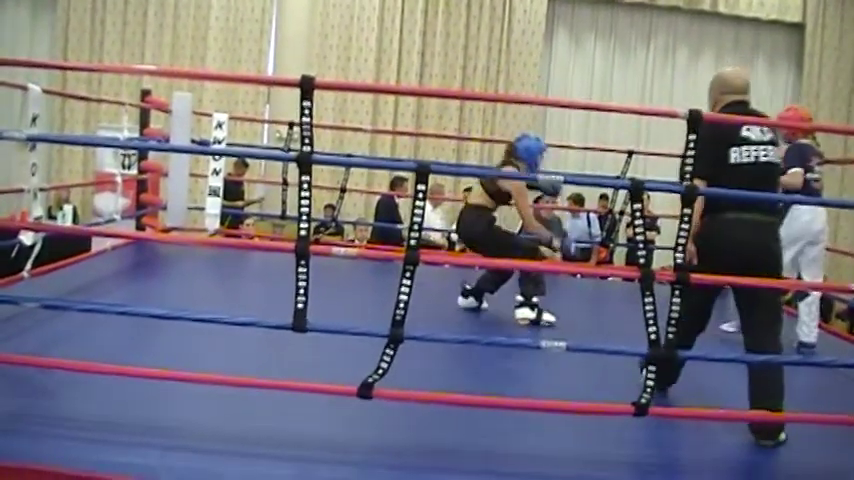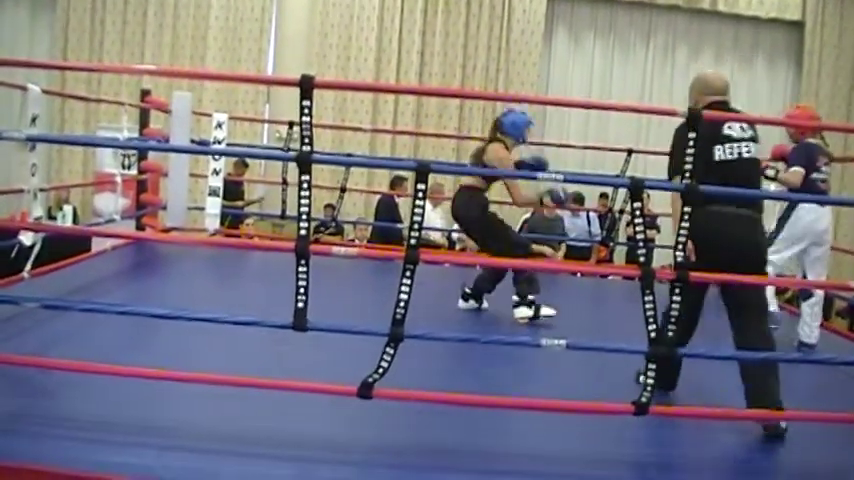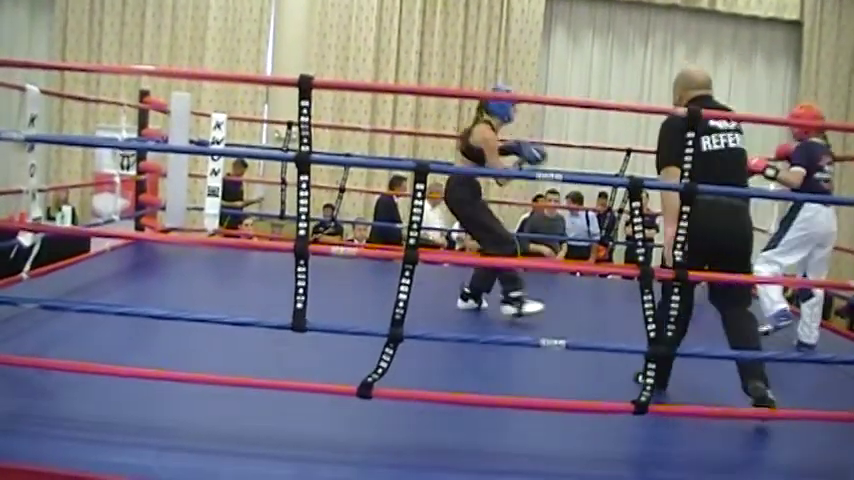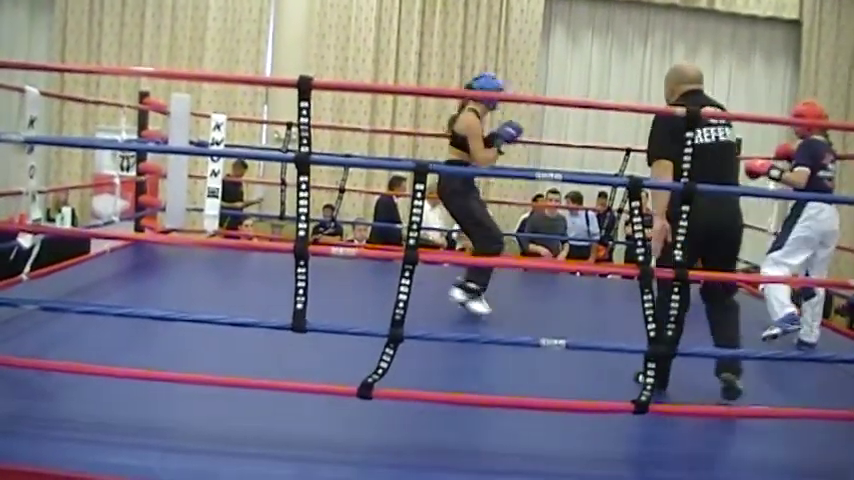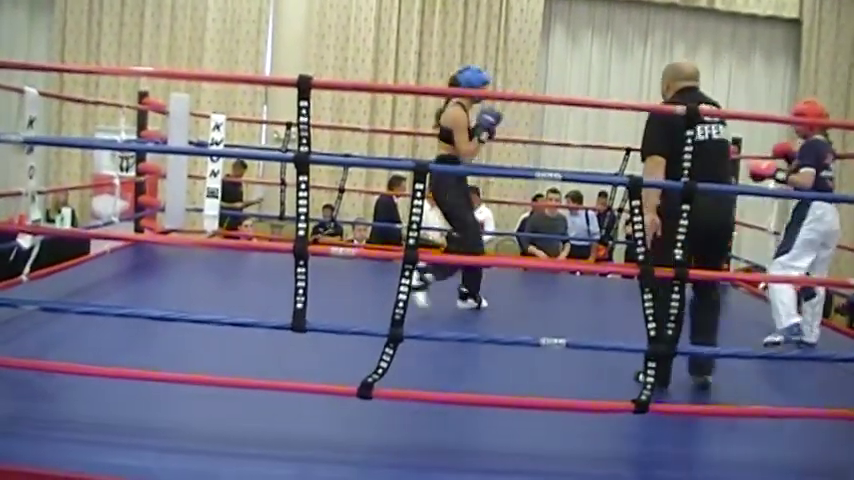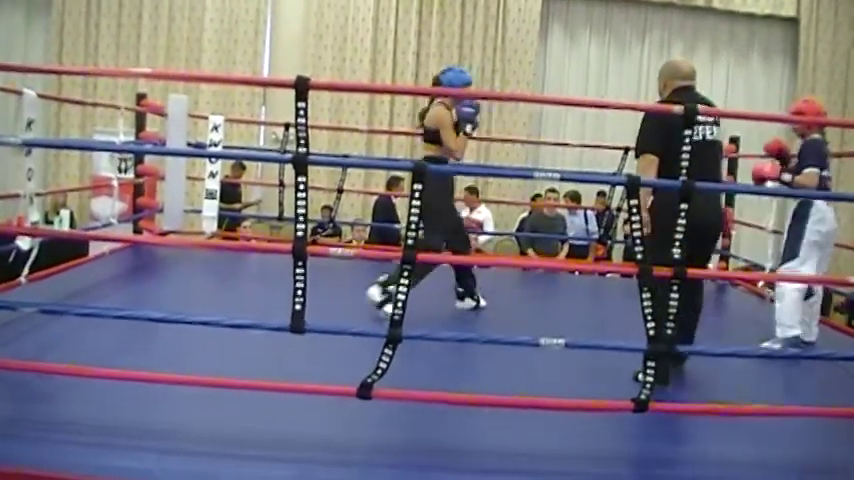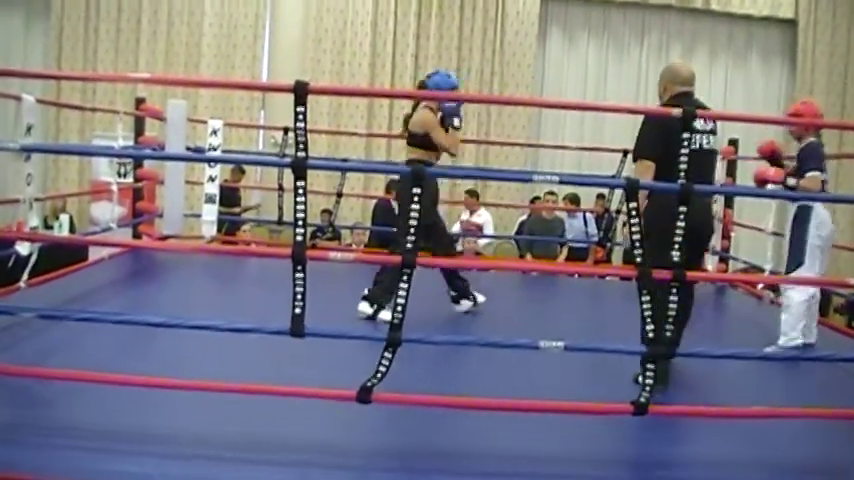
dt=0.1s
person 1, frame 1
left shoulder: (711, 128)
right shoulder: (770, 130)
left elbow: (697, 187)
left wrist: (688, 237)
left hip: (721, 232)
right hip: (765, 237)
left knee: (690, 312)
right knee: (764, 331)
left ankle: (662, 377)
right ankle: (768, 422)
person 1, frame 2
left shoulder: (692, 129)
right shoulder: (749, 128)
left elbow: (684, 183)
left wrist: (682, 233)
left hip: (709, 227)
right hip: (750, 230)
left knee: (684, 303)
right knee: (753, 320)
left ankle: (662, 377)
right ankle: (768, 406)
person 1, frame 3
left shoulder: (678, 123)
right shoulder: (733, 121)
left elbow: (672, 176)
left wrist: (669, 226)
left hip: (698, 219)
right hip: (737, 220)
left knee: (675, 301)
right knee: (736, 304)
left ankle: (657, 377)
right ankle: (756, 381)
person 1, frame 4
left shoulder: (670, 117)
right shoulder: (722, 113)
left elbow: (662, 167)
left wrist: (659, 217)
left hip: (689, 211)
right hip: (728, 212)
left knee: (670, 295)
right knee: (721, 295)
left ankle: (659, 375)
right ankle: (730, 368)
person 1, frame 5
left shoulder: (664, 114)
right shoulder: (717, 111)
left elbow: (655, 164)
left wrist: (650, 211)
left hip: (681, 208)
right hip: (721, 209)
left knee: (667, 293)
right knee: (707, 289)
left ankle: (659, 374)
right ankle: (702, 366)
person 1, frame 6
left shoulder: (661, 112)
right shoulder: (710, 112)
left elbow: (648, 162)
left wrist: (642, 206)
left hip: (673, 206)
right hip: (710, 207)
left knee: (661, 286)
right knee: (692, 284)
right ankle: (678, 352)
person 1, frame 7
left shoulder: (659, 118)
right shoulder: (709, 118)
left elbow: (645, 167)
left wrist: (636, 208)
left hip: (667, 210)
right hip: (701, 212)
left knee: (657, 289)
right knee: (684, 286)
left ankle: (657, 366)
right ankle: (667, 354)
person 2, frame 1
left shoulder: (795, 150)
right shoulder: (814, 152)
left elbow: (795, 182)
right wrist: (778, 167)
left hip: (797, 214)
right hip: (817, 218)
right knee: (809, 280)
right ankle: (808, 339)
person 2, frame 2
left shoulder: (802, 149)
right shoulder: (823, 152)
left elbow: (795, 181)
left wrist: (768, 170)
right wrist: (788, 161)
left hip: (803, 213)
right hip: (823, 217)
left knee: (766, 261)
right knee: (814, 280)
left ankle: (768, 311)
right ankle: (809, 338)
person 2, frame 3
left shoulder: (804, 148)
right shoulder: (826, 152)
left elbow: (795, 180)
left wrist: (767, 169)
right wrist: (792, 161)
left hip: (807, 214)
right hip: (827, 219)
left knee: (767, 263)
right knee: (815, 281)
left ankle: (778, 312)
right ankle: (808, 338)
person 2, frame 4
left shoulder: (807, 146)
right shoulder: (828, 149)
left elbow: (800, 181)
left wrist: (770, 169)
right wrist: (793, 161)
left hip: (810, 213)
right hip: (829, 216)
left knee: (775, 265)
right knee: (816, 280)
left ankle: (786, 317)
right ankle: (808, 337)
person 2, frame 5
left shoulder: (810, 146)
right shoulder: (827, 148)
left elbow: (805, 182)
left wrist: (776, 172)
right wrist: (793, 162)
left hip: (813, 213)
right hip: (830, 216)
left knee: (782, 269)
right knee: (816, 279)
left ankle: (790, 326)
right ankle: (810, 337)
person 2, frame 6
left shoulder: (811, 146)
right shoulder: (819, 146)
left elbow: (810, 182)
left wrist: (778, 175)
right wrist: (785, 162)
left hip: (812, 212)
right hip: (823, 214)
left knee: (791, 274)
right knee: (813, 279)
left ankle: (789, 335)
right ankle: (807, 336)
person 2, frame 7
left shoulder: (809, 149)
right shoulder: (812, 149)
left elbow: (814, 186)
right elbow: (801, 181)
left wrist: (782, 178)
right wrist: (778, 165)
left hip: (811, 216)
right hip: (819, 217)
left knee: (796, 281)
right knee: (810, 281)
left ankle: (791, 341)
right ankle: (807, 338)
person 3, frame 1
left shoulder: (507, 170)
right shoulder: (515, 179)
right elbow: (529, 222)
right wrist: (552, 240)
left hip: (468, 222)
right hip: (476, 224)
left knee: (509, 256)
right knee: (530, 253)
left ankle: (471, 295)
right ankle: (528, 307)
person 3, frame 2
left shoulder: (495, 146)
right shoulder: (501, 153)
right elbow: (518, 198)
left wrist: (523, 165)
right wrist: (544, 199)
left hip: (466, 204)
right hip: (470, 206)
left knee: (504, 251)
right knee: (520, 249)
left ankle: (472, 296)
right ankle: (526, 305)
person 3, frame 3
left shoulder: (483, 128)
right shoulder: (486, 133)
right elbow: (500, 177)
left wrist: (509, 149)
right wrist: (523, 162)
left hip: (462, 190)
right hip: (462, 192)
left knee: (494, 243)
right knee: (504, 244)
left ankle: (471, 296)
right ankle: (513, 299)
person 3, frame 4
left shoulder: (471, 115)
right shoulder: (471, 119)
right elbow: (480, 162)
left wrist: (495, 140)
right wrist: (501, 145)
left hip: (460, 181)
right hip: (454, 183)
left knee: (485, 239)
right knee: (491, 238)
left ankle: (470, 289)
right ankle: (469, 288)
person 3, frame 5
left shoulder: (458, 110)
right shoulder: (458, 113)
right elbow: (465, 156)
left wrist: (478, 131)
right wrist: (482, 134)
left hip: (452, 177)
right hip: (448, 178)
left knee: (469, 236)
right knee: (470, 238)
left ankle: (469, 294)
right ankle: (423, 277)
person 3, frame 6
left shoulder: (441, 110)
right shoulder: (442, 113)
right elbow: (457, 153)
left wrist: (461, 128)
right wrist: (467, 126)
left hip: (436, 179)
right hip: (433, 179)
left knee: (459, 239)
right knee: (433, 241)
left ankle: (468, 294)
right ankle: (384, 289)
person 3, frame 7
left shoulder: (425, 114)
right shoulder: (426, 116)
left elbow: (434, 150)
right elbow: (452, 148)
left wrist: (447, 126)
right wrist: (454, 122)
left hip: (421, 182)
right hip: (418, 183)
left knee: (442, 242)
right knee: (407, 244)
left ankle: (463, 295)
right ankle: (372, 301)
